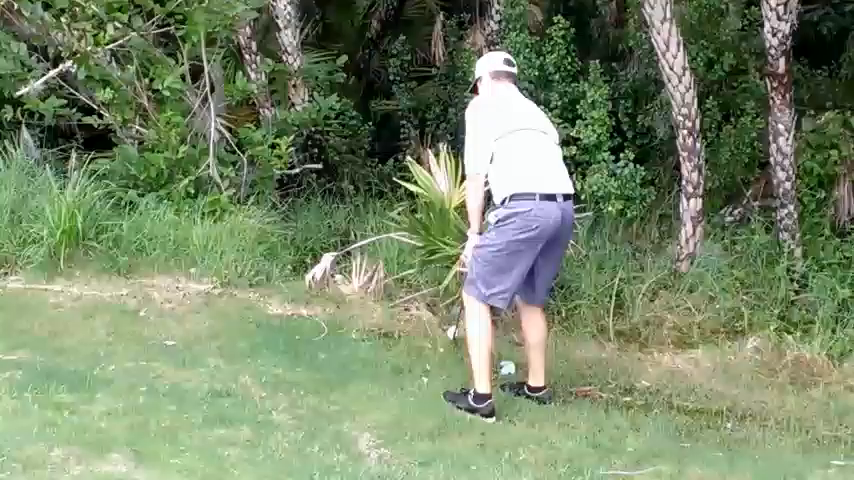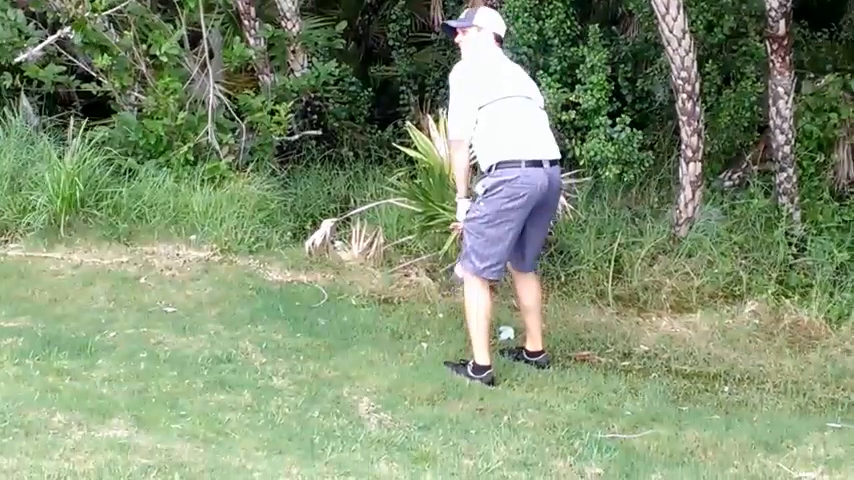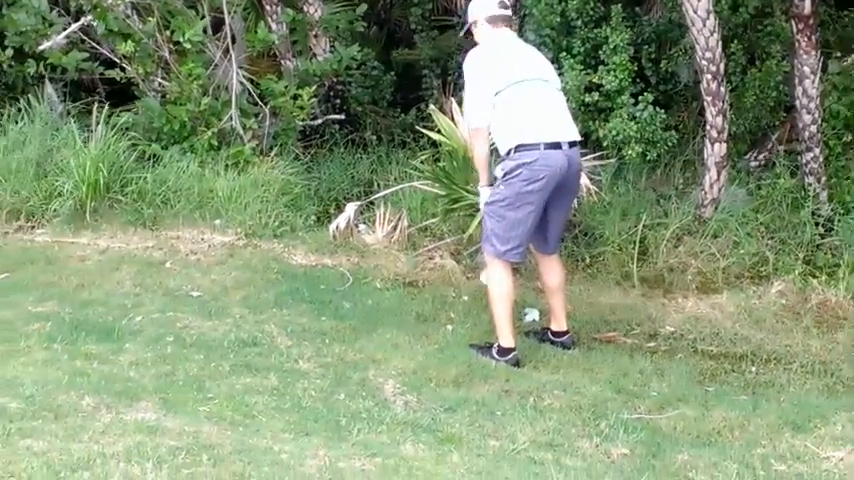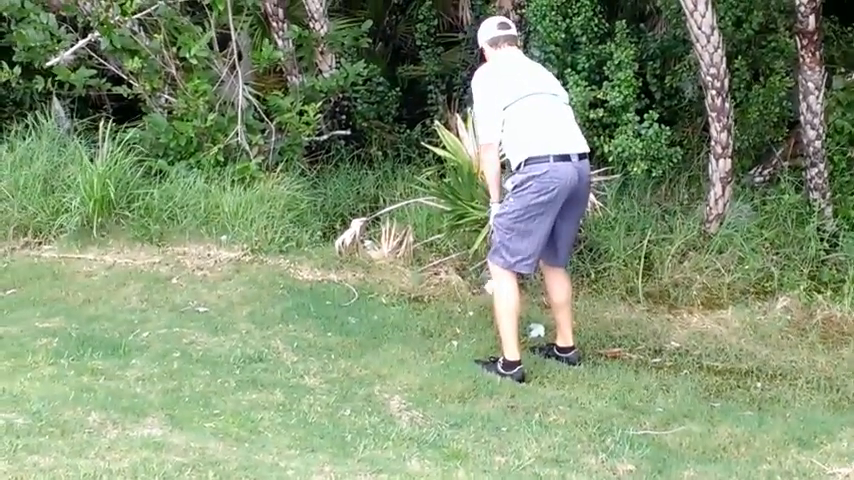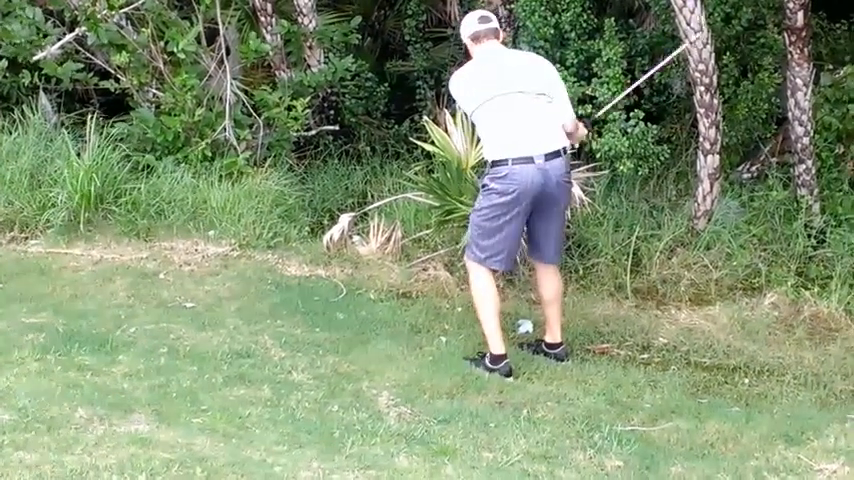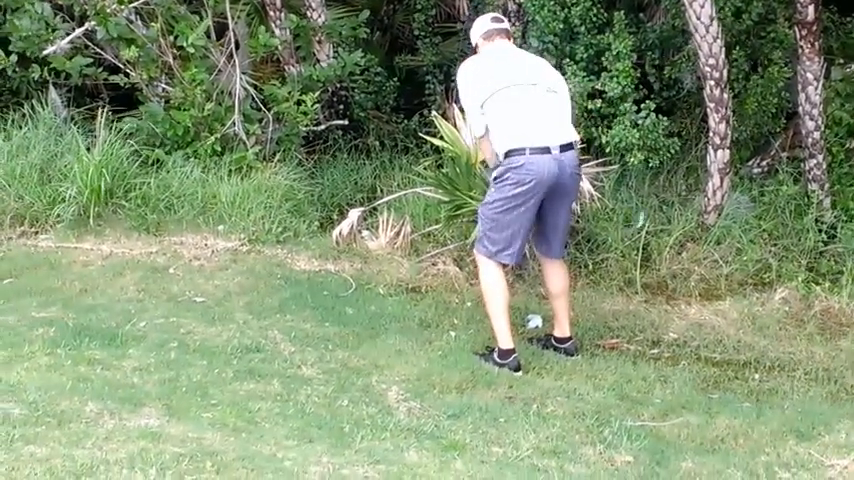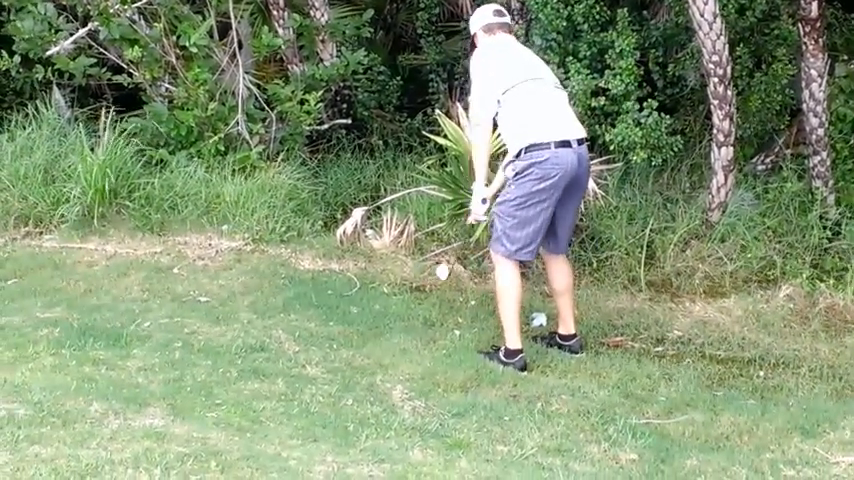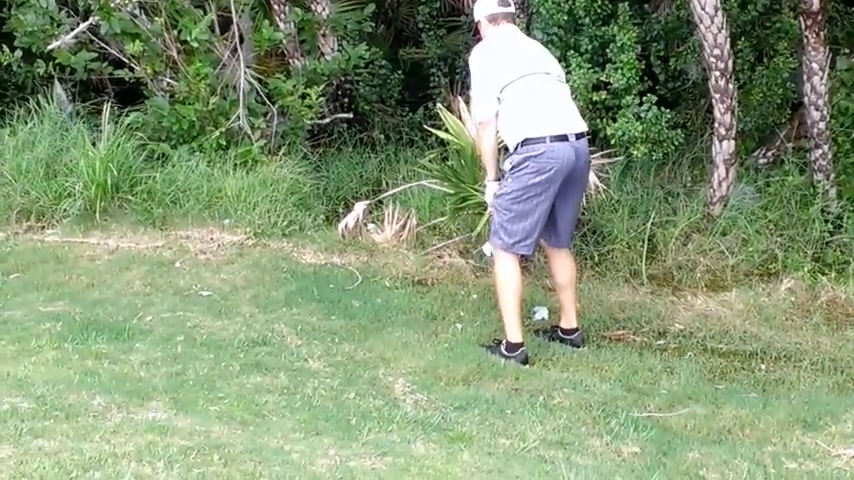
dt=0.5s
person 1, frame 1
left shoulder: (483, 105)
right shoulder: (534, 110)
left elbow: (475, 175)
left wrist: (474, 234)
left hip: (525, 207)
right hip: (563, 206)
left knee: (476, 296)
right knee: (530, 300)
left ankle: (480, 396)
right ankle: (537, 385)
person 1, frame 2
left shoulder: (467, 69)
right shoulder: (517, 73)
left elbow: (459, 140)
left wrist: (462, 199)
left hip: (511, 174)
right hip: (550, 171)
left knee: (474, 271)
right knee: (523, 266)
left ankle: (480, 366)
right ankle: (535, 349)
person 1, frame 3
left shoulder: (480, 56)
right shoulder: (534, 55)
left elbow: (478, 129)
left wrist: (484, 185)
left hip: (530, 157)
right hip: (569, 154)
left knee: (496, 254)
right knee: (546, 247)
left ankle: (504, 348)
right ankle: (560, 330)
person 1, frame 4
left shoulder: (488, 73)
right shoulder: (542, 72)
left elbow: (489, 144)
left wrist: (496, 202)
left hip: (541, 170)
right hip: (579, 166)
left knee: (502, 265)
right knee: (553, 261)
left ankle: (510, 362)
right ankle: (565, 345)
person 1, frame 5
left shoulder: (461, 79)
right shoulder: (534, 61)
right elbow: (568, 124)
right wrist: (576, 131)
left hip: (510, 171)
right hip: (555, 165)
left knee: (478, 262)
right knee: (545, 259)
left ankle: (496, 356)
right ankle: (553, 342)
person 1, frame 6
left shoulder: (470, 68)
right shoulder: (543, 66)
left elbow: (481, 137)
left wrist: (503, 170)
left hip: (523, 162)
right hip: (566, 158)
left knee: (487, 256)
right knee: (551, 252)
left ankle: (505, 351)
right ankle: (563, 336)
person 1, frame 7
left shoulder: (485, 55)
right shoulder: (531, 58)
left elbow: (481, 126)
left wrist: (479, 187)
right wrist: (495, 188)
left hip: (543, 157)
right hip: (577, 153)
left knee: (504, 254)
right knee: (554, 249)
left ankle: (512, 351)
right ankle: (567, 334)
person 1, frame 8
left shoulder: (484, 50)
right shoulder: (538, 48)
left elbow: (485, 122)
left wrist: (492, 179)
left hip: (538, 150)
right hip: (577, 144)
left knee: (504, 248)
right knee: (558, 243)
left ankle: (513, 344)
right ankle: (569, 328)
